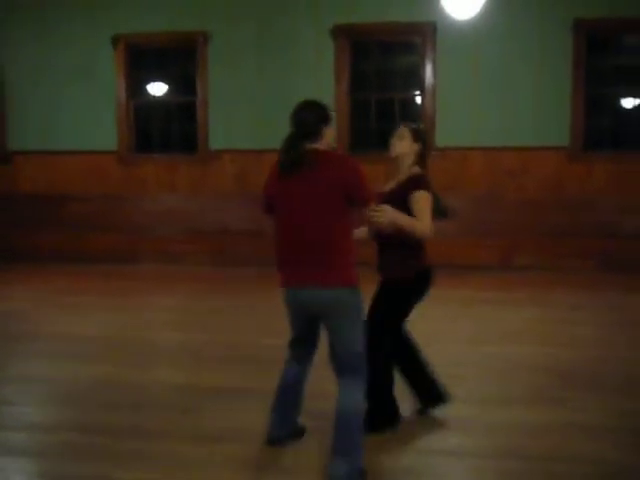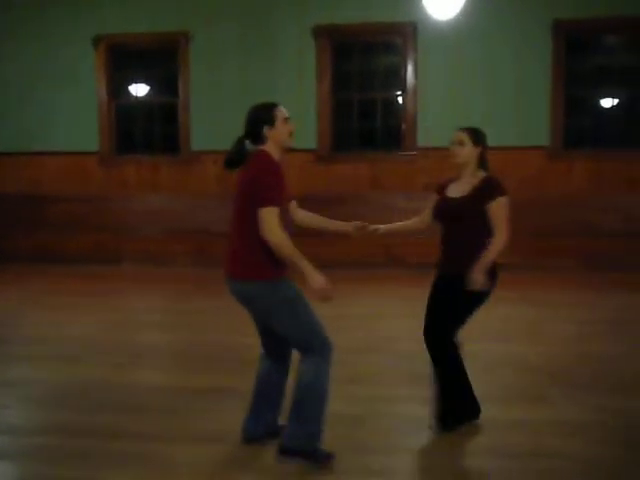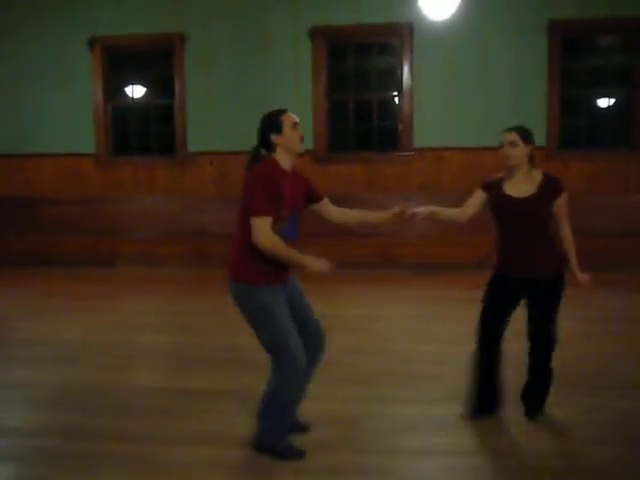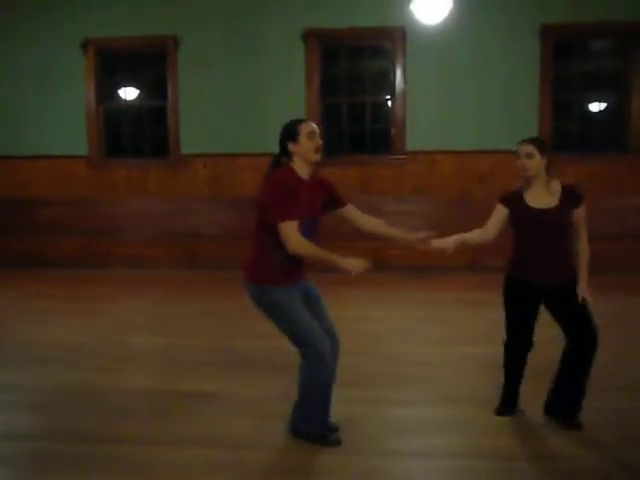
dt=0.4s
person 1, frame 1
left shoulder: (278, 173)
right shoulder: (342, 166)
left hip: (295, 286)
right hip: (336, 286)
left knee: (300, 349)
right knee: (351, 374)
left ankle: (281, 426)
person 1, frame 2
left shoulder: (260, 167)
right shoulder: (266, 167)
left elbow: (297, 214)
right elbow: (270, 229)
left wrist: (343, 227)
right wrist: (309, 272)
left hip: (249, 277)
right hip: (262, 278)
left knee: (277, 349)
right knee: (317, 348)
left ankle: (258, 425)
right ankle: (300, 439)
person 1, frame 3
left shoulder: (296, 178)
right shoulder: (263, 176)
left elbow: (333, 212)
right elbow: (261, 237)
left wrist: (381, 216)
right wrist: (306, 261)
left hip: (279, 278)
right hip: (254, 283)
left knee: (314, 338)
right knee: (291, 357)
left ankle: (280, 413)
right ankle: (270, 437)
person 1, frame 4
left shoulder: (318, 185)
right shoulder: (279, 184)
left elbow: (361, 220)
right elbow: (292, 242)
left wrist: (409, 236)
right wrist: (342, 262)
left hip: (296, 278)
right hip: (268, 283)
left knee: (328, 342)
right knee: (316, 347)
left ankle: (316, 415)
right ankle: (306, 423)
person 2, frame 1
left shoulder: (417, 182)
right shoulder: (399, 180)
left elbow: (424, 229)
left wrist: (394, 216)
right wrist: (361, 231)
left hip: (406, 276)
right hip: (401, 273)
left knee: (376, 337)
right knee: (390, 333)
left ankle: (382, 414)
right ankle: (429, 393)
person 2, frame 2
left shoulder: (490, 187)
right shoulder: (447, 186)
left elbow: (501, 235)
right elbow: (422, 220)
left wrist: (481, 267)
right wrist: (386, 228)
left hip: (474, 276)
right hip: (448, 272)
left knee: (440, 333)
right knee: (434, 333)
left ankle: (458, 408)
right ankle: (463, 406)
person 2, frame 3
left shoulder: (550, 185)
right shoulder: (493, 186)
left elbow: (563, 228)
right elbow: (462, 214)
left wrist: (574, 267)
right wrist: (429, 211)
left hip: (547, 273)
right hip: (507, 272)
left knee: (541, 337)
right knee: (488, 332)
left ankle: (534, 400)
right ankle: (485, 400)
person 2, frame 4
left shoulder: (570, 195)
right shoulder: (512, 198)
left elbow: (580, 240)
right elbow: (488, 233)
left wrist: (582, 280)
right wrist: (457, 239)
left hip: (561, 281)
right hip: (520, 281)
left knee: (585, 338)
right knee: (517, 341)
left ankle: (561, 408)
right ankle: (509, 398)
